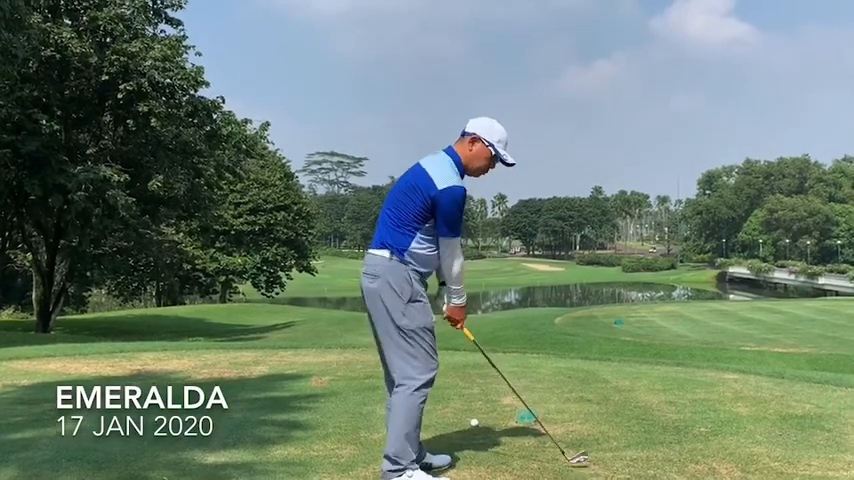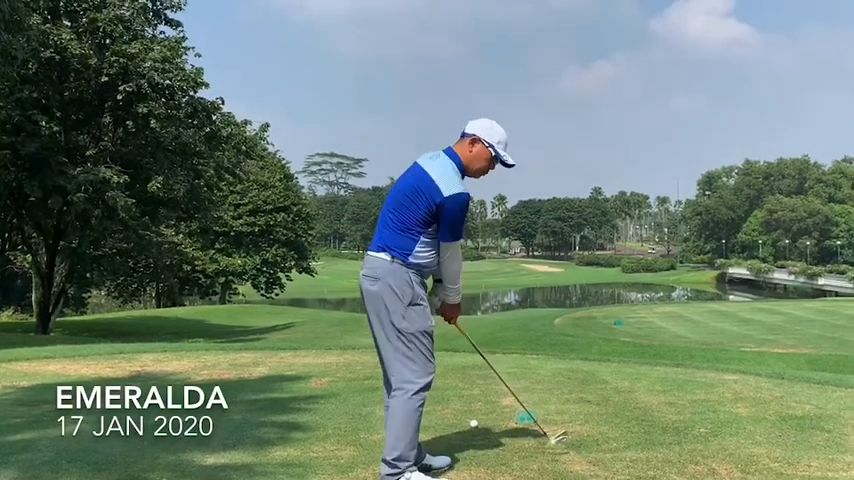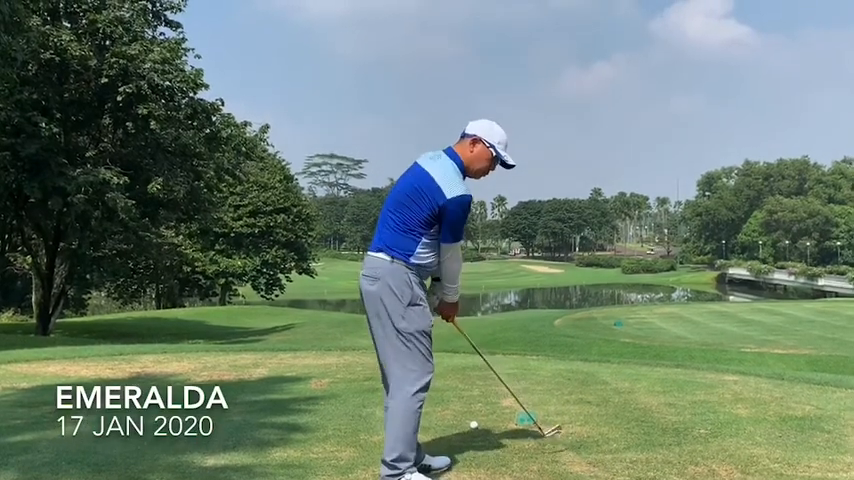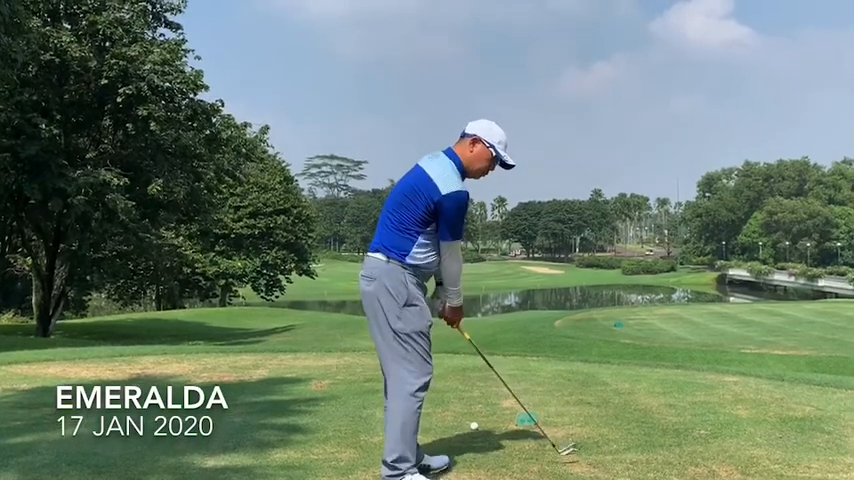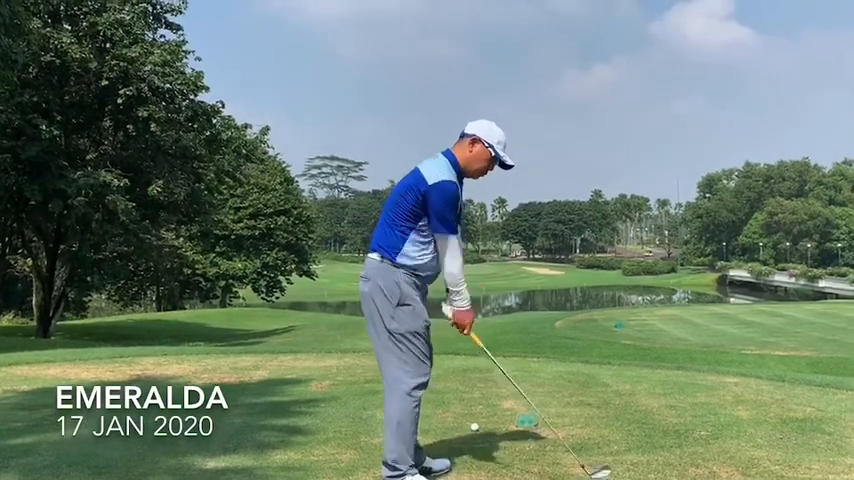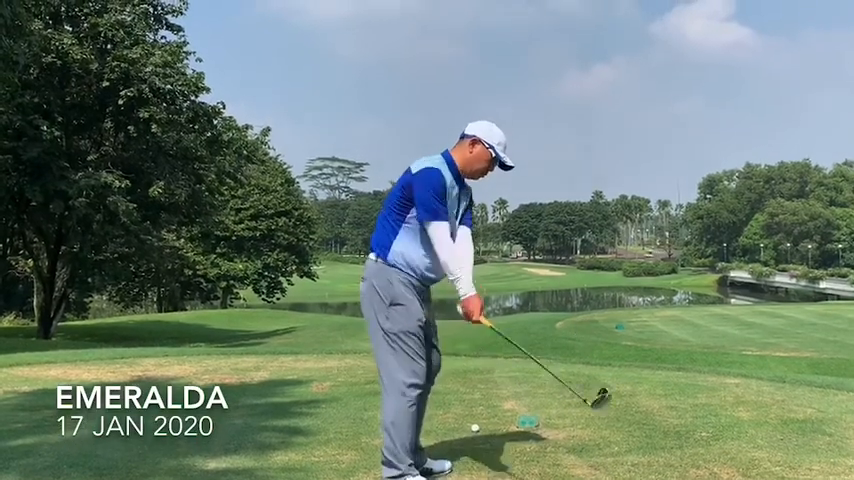
dt=0.1s
person 1, frame 1
left shoulder: (435, 165)
right shoulder: (450, 187)
right elbow: (451, 251)
left wrist: (446, 288)
right wrist: (457, 300)
left hip: (385, 272)
right hip: (396, 276)
left knee: (402, 371)
right knee: (416, 372)
person 1, frame 2
left shoulder: (431, 163)
right shoulder: (454, 191)
right elbow: (451, 253)
left wrist: (439, 282)
right wrist: (451, 297)
left hip: (383, 274)
right hip: (397, 278)
left knee: (401, 373)
right knee: (414, 375)
person 1, frame 3
left shoulder: (431, 162)
right shoulder: (455, 192)
right elbow: (451, 252)
left wrist: (438, 282)
right wrist: (449, 295)
left hip: (384, 274)
right hip: (396, 279)
left knee: (402, 374)
right knee: (413, 376)
person 1, frame 4
left shoulder: (433, 164)
right shoulder: (452, 190)
right elbow: (451, 252)
left wrist: (441, 287)
right wrist: (453, 300)
left hip: (386, 276)
right hip: (394, 280)
left knee: (402, 374)
right knee: (411, 376)
person 1, frame 5
left shoulder: (452, 183)
right shoulder: (441, 181)
left elbow: (449, 245)
right elbow: (448, 248)
left wrist: (453, 296)
right wrist: (461, 302)
left hip: (405, 283)
right hip: (391, 280)
left knee: (413, 372)
right knee: (407, 377)
person 1, frame 6
left shoulder: (462, 191)
right shoulder: (430, 173)
left elbow: (463, 242)
right elbow: (439, 239)
left wrist: (468, 289)
right wrist: (466, 292)
left hip: (408, 284)
right hip: (389, 280)
left knee: (425, 370)
right knee: (405, 376)
